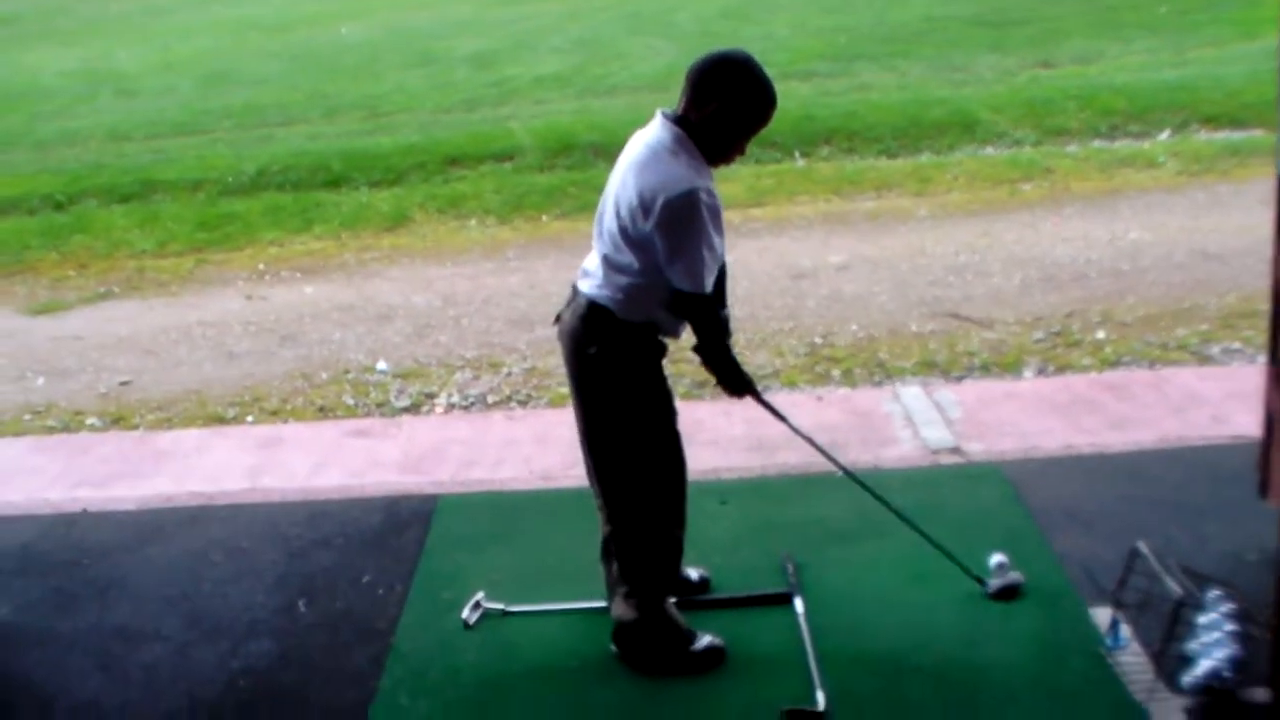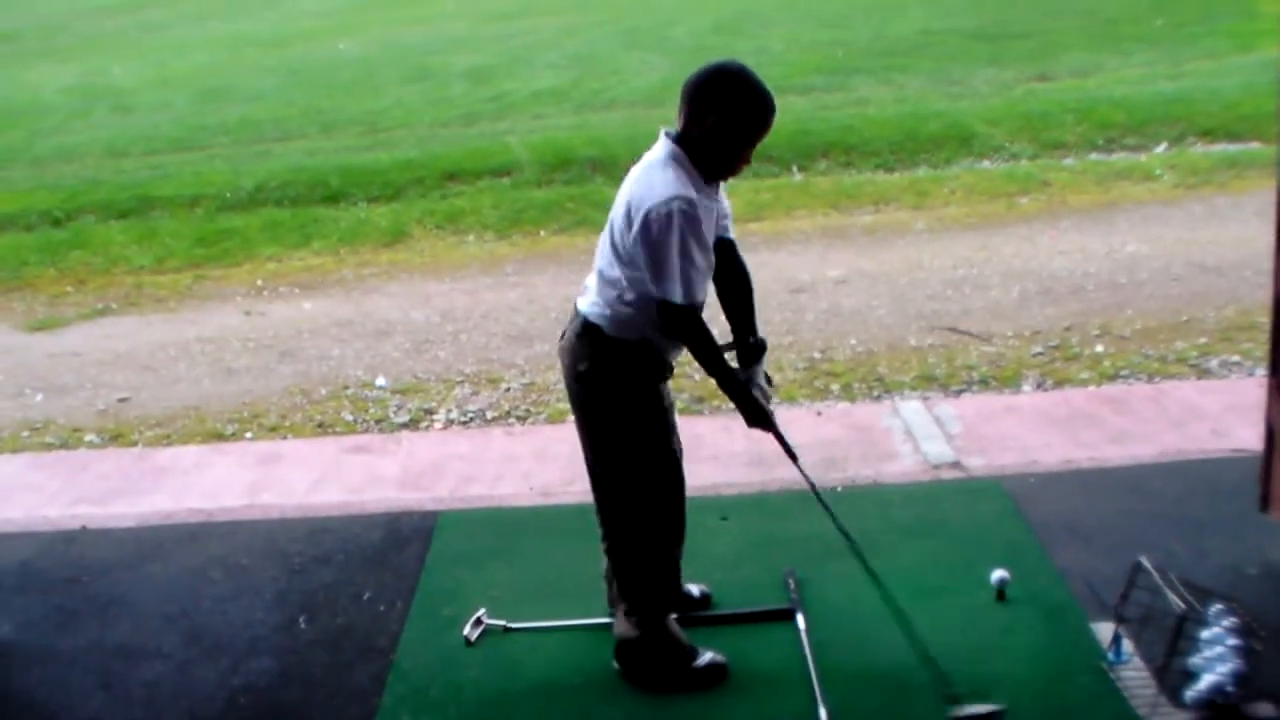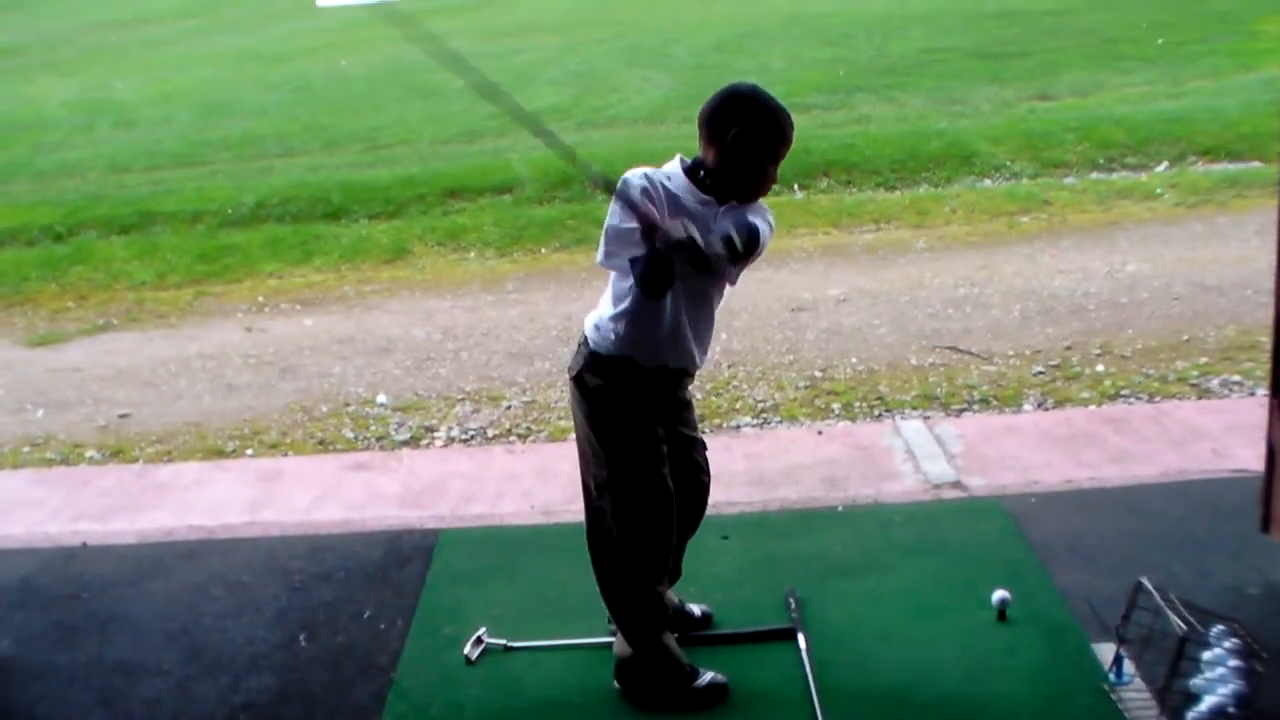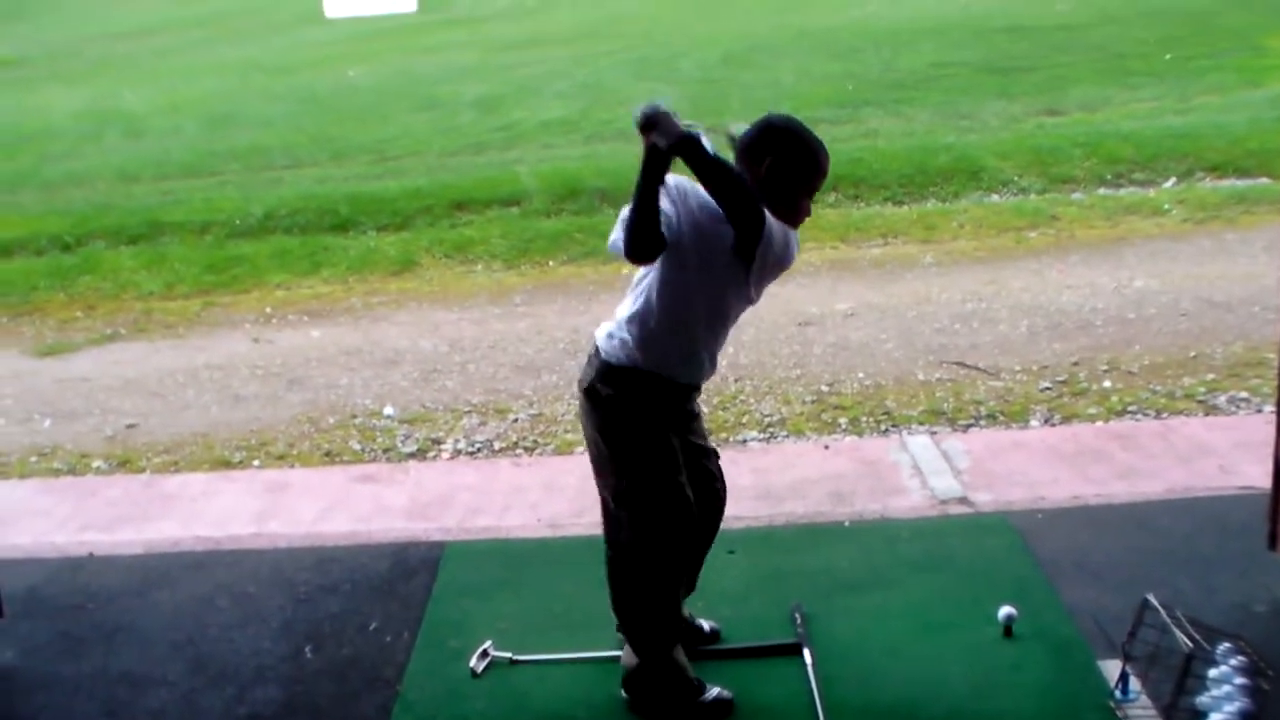
dt=0.3s
person 1, frame 1
left shoulder: (651, 139)
right shoulder: (686, 189)
right elbow: (690, 295)
left wrist: (714, 333)
right wrist: (722, 359)
left hip: (596, 318)
right hip: (616, 340)
left knee: (632, 473)
right knee: (650, 480)
left ankle: (645, 571)
right ankle: (643, 623)
person 1, frame 2
left shoulder: (699, 178)
right shoulder: (671, 202)
left elbow: (727, 262)
right elbow: (676, 314)
left wrist: (752, 349)
right wrist: (737, 385)
left hip: (635, 352)
right hip: (611, 358)
left knee: (654, 484)
right knee: (646, 497)
left ankle: (646, 587)
right ankle: (646, 640)
person 1, frame 3
left shoulder: (749, 212)
right shoulder: (645, 188)
left elbow: (736, 250)
right elbow: (651, 281)
left wrist: (689, 241)
right wrist: (666, 243)
left hip: (669, 376)
right hip: (614, 377)
left knee: (685, 492)
right knee: (637, 518)
left ankle: (649, 603)
right ankle: (647, 661)
person 1, frame 4
left shoulder: (774, 237)
right shoulder: (678, 201)
left elbow: (744, 216)
right elbow: (641, 248)
left wrist: (689, 148)
right wrist: (656, 162)
left hip: (669, 390)
right hip: (624, 390)
left knee: (697, 509)
right knee: (663, 528)
left ankle: (656, 613)
